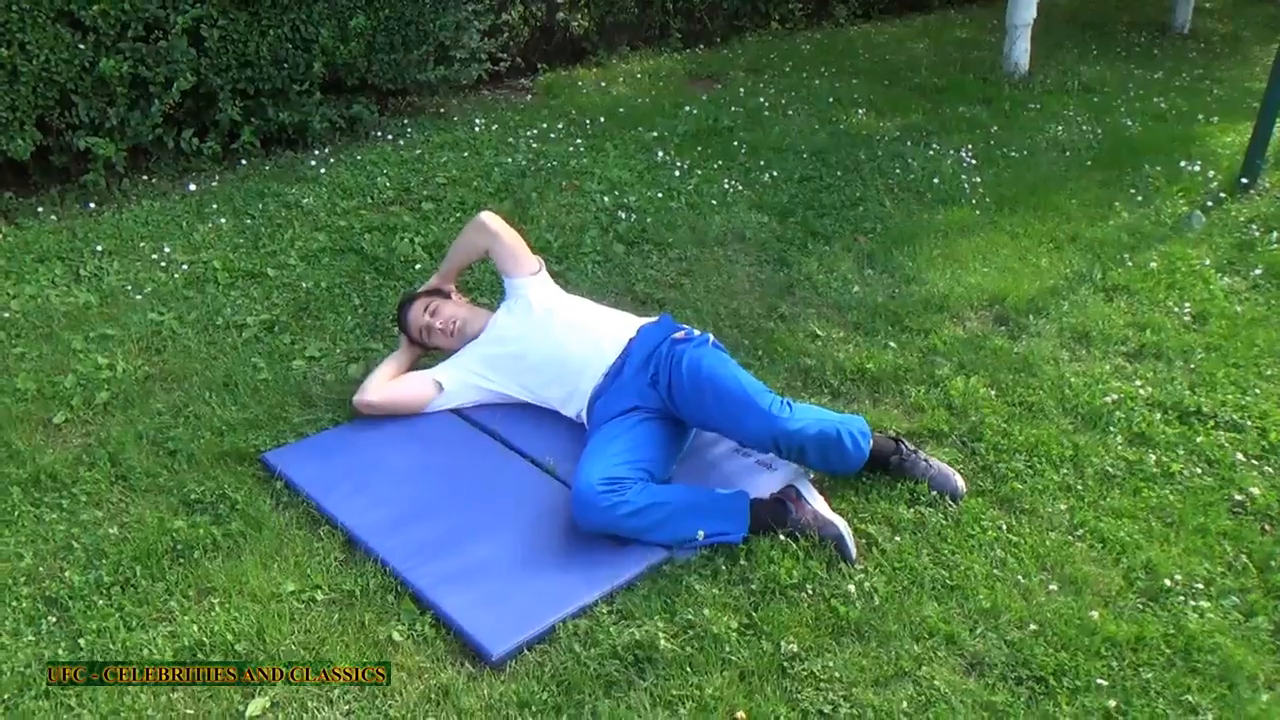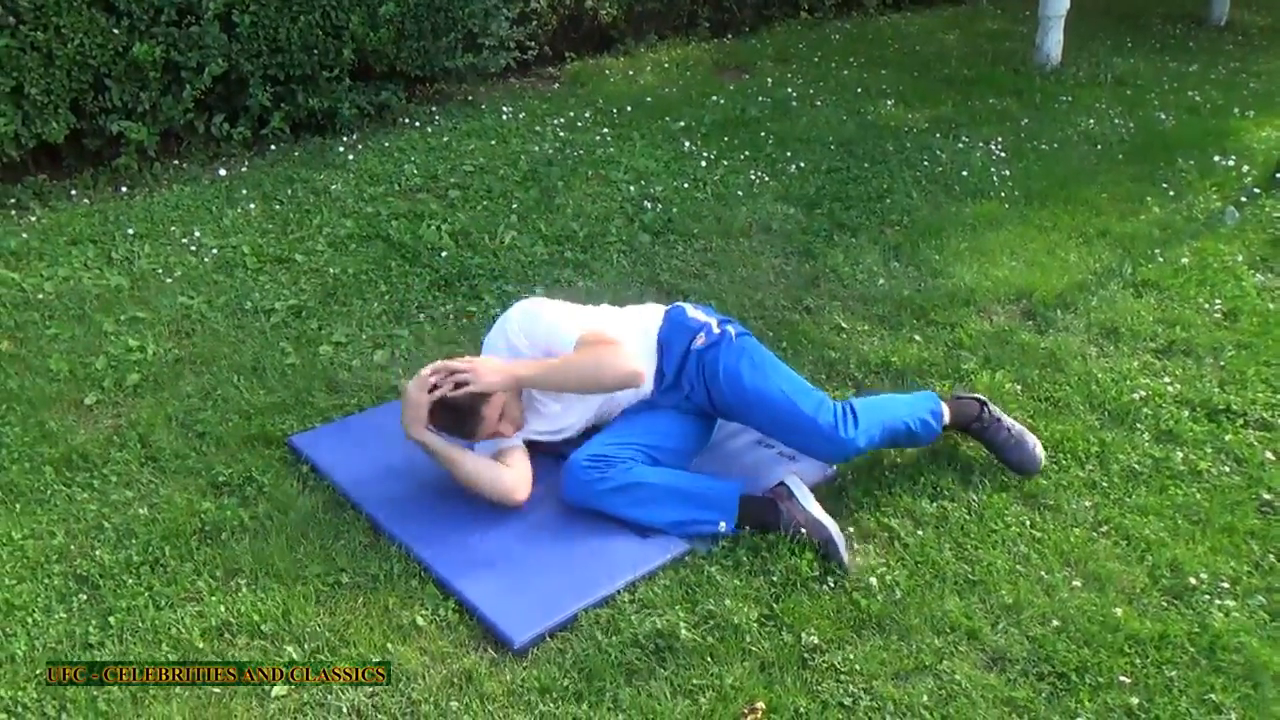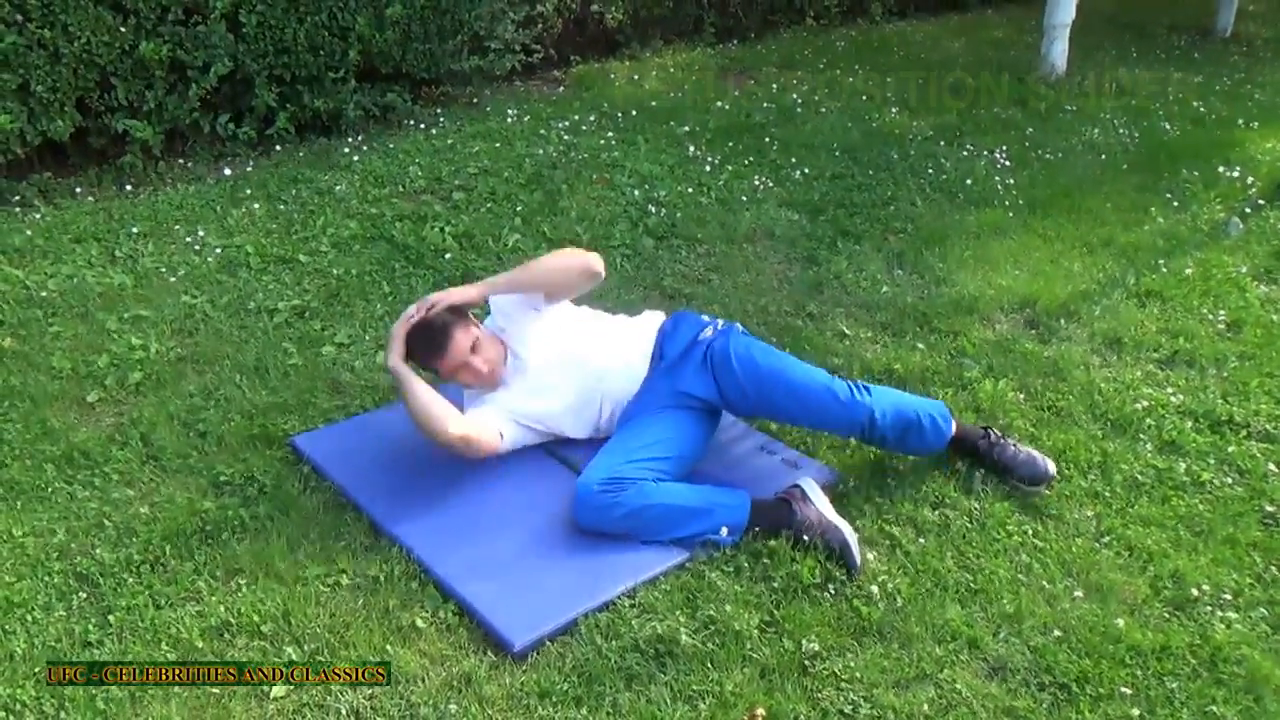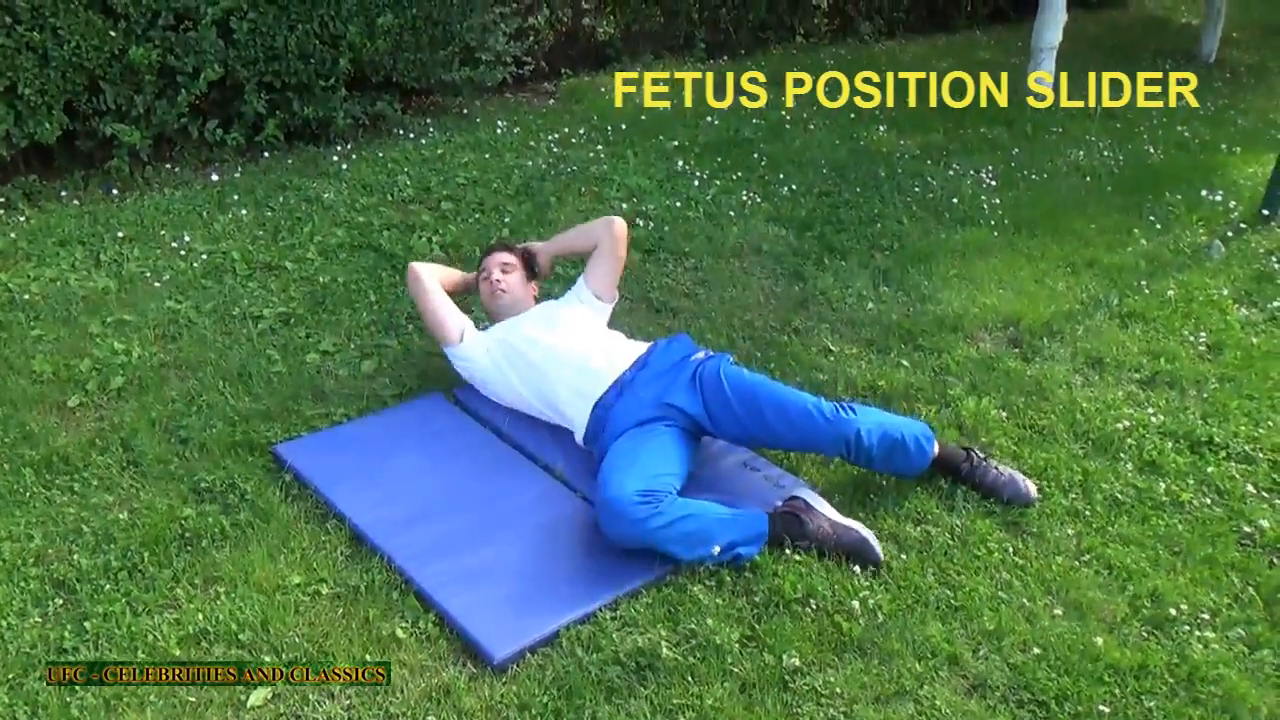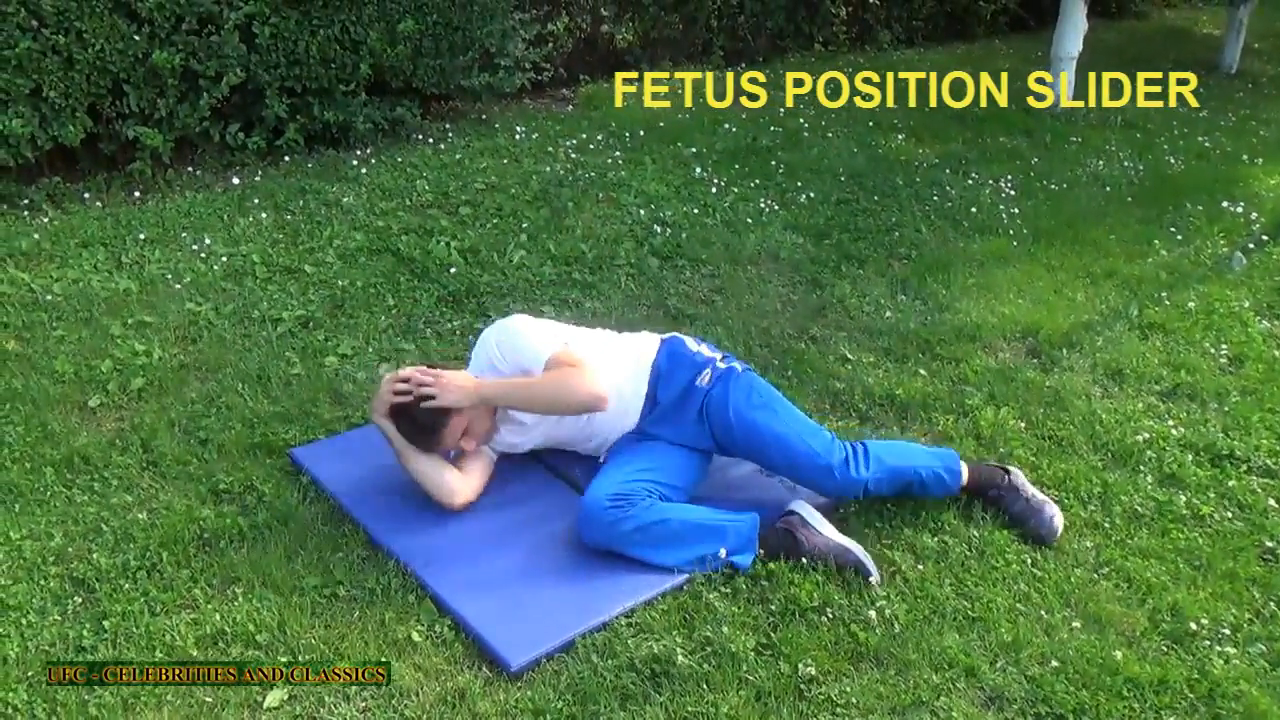
dt=1s
person 1, frame 1
left shoulder: (524, 293)
right shoulder: (464, 372)
left elbow: (488, 225)
right elbow: (369, 398)
left wrist: (439, 281)
right wrist: (406, 349)
left hip: (658, 350)
right hip: (617, 411)
left knee: (769, 422)
right knee: (593, 502)
left ankle: (885, 451)
right ankle: (779, 512)
person 1, frame 2
left shoulder: (523, 325)
right shoulder: (496, 413)
left elbow: (626, 364)
right elbow: (513, 489)
left wrist: (514, 374)
right wrist: (421, 435)
left hip: (686, 345)
right hip: (658, 407)
left knee: (834, 432)
right knee: (583, 478)
left ankle: (963, 412)
right ankle: (767, 511)
person 1, frame 3
left shoulder: (514, 307)
right shoulder: (486, 412)
left elbow: (589, 265)
right elbow: (461, 438)
left wrist: (479, 289)
right wrist: (402, 371)
left hip: (681, 346)
right hip: (651, 413)
left knee: (842, 403)
right knee: (596, 500)
left ankle: (974, 439)
right ankle: (778, 515)
person 1, frame 4
left shoulder: (573, 304)
right shoulder: (478, 355)
left elbow: (613, 229)
right elbow: (420, 276)
left wrist: (542, 249)
right wrist: (467, 275)
left hip: (676, 370)
right hip: (625, 425)
left knee: (831, 421)
right knee: (623, 513)
left ankle: (952, 459)
right ankle: (787, 525)
person 1, frame 5
left shoulder: (503, 341)
right shoulder: (485, 429)
left elbow: (590, 389)
right elbow: (454, 492)
left wrist: (477, 392)
right wrist: (388, 424)
left hip: (682, 379)
right hip: (645, 439)
left knee: (837, 466)
right knee: (600, 515)
left ankle: (984, 477)
right ankle: (777, 536)
